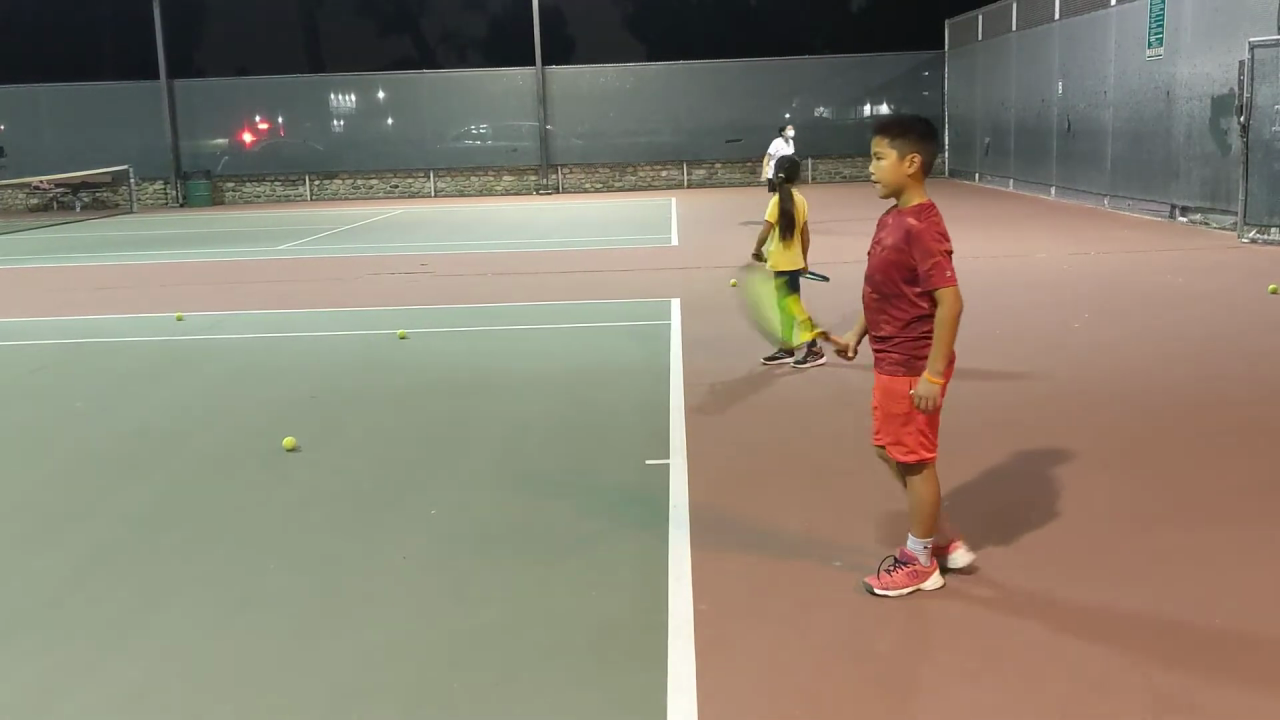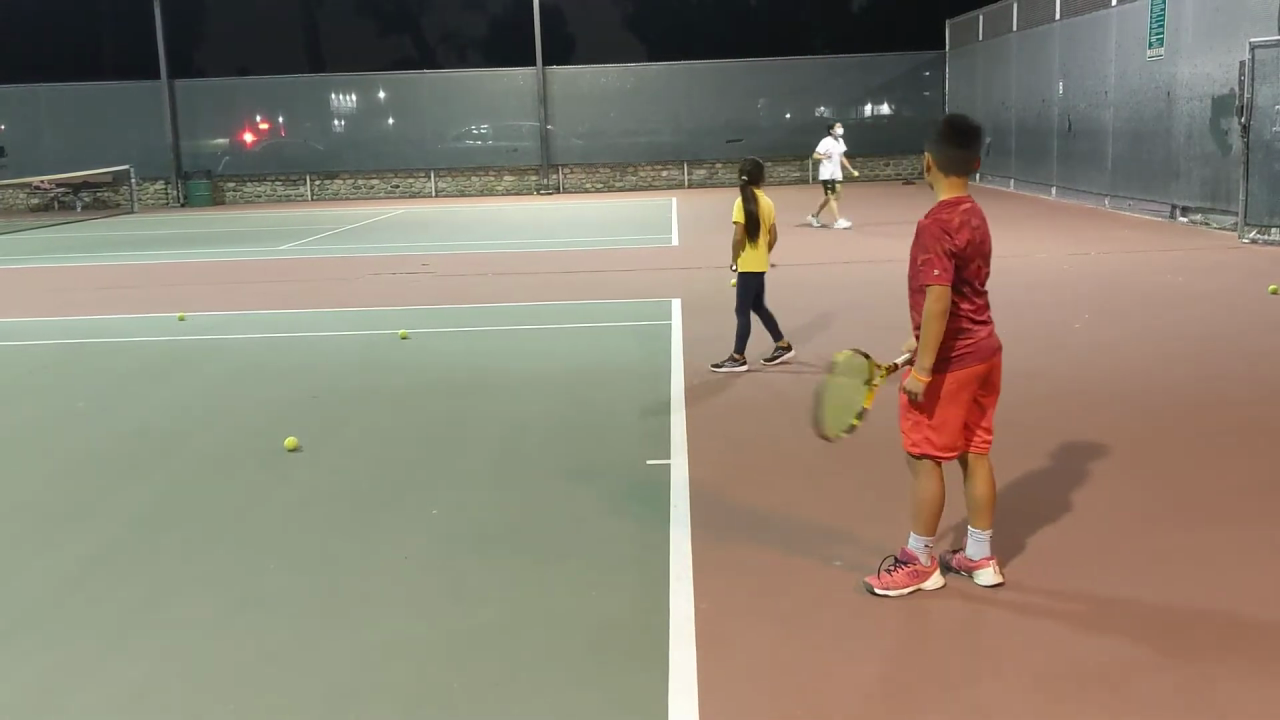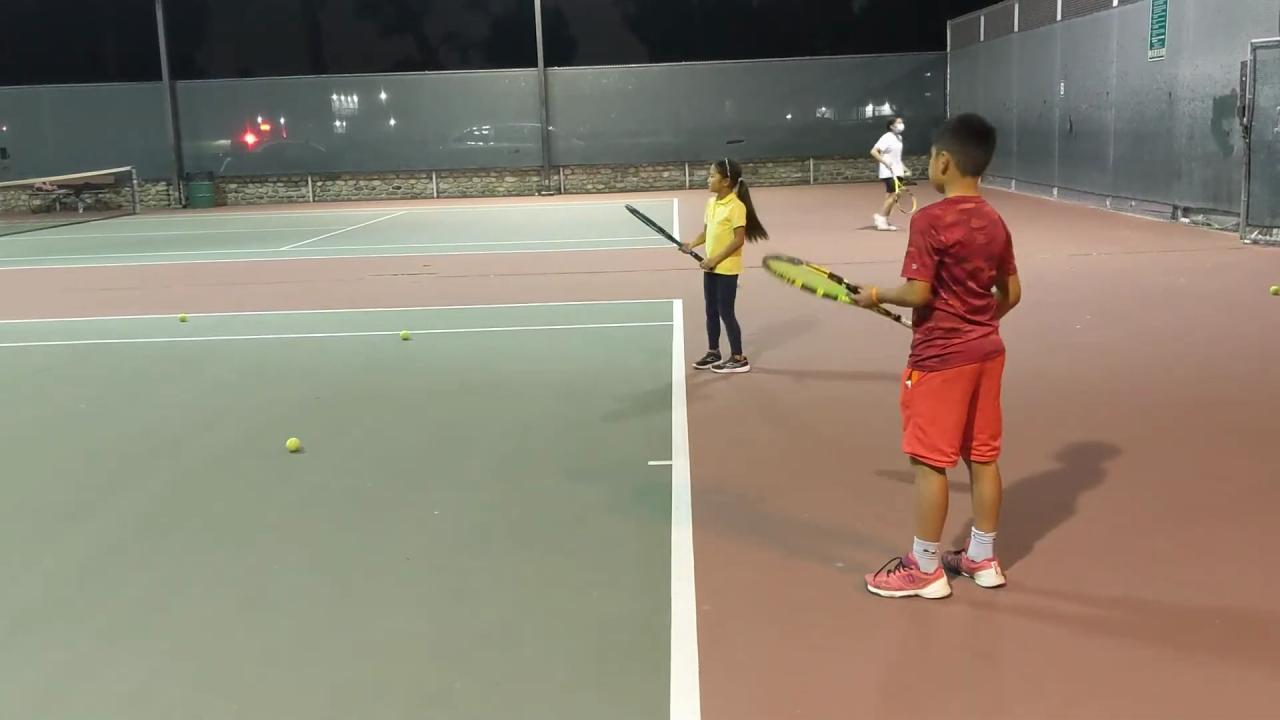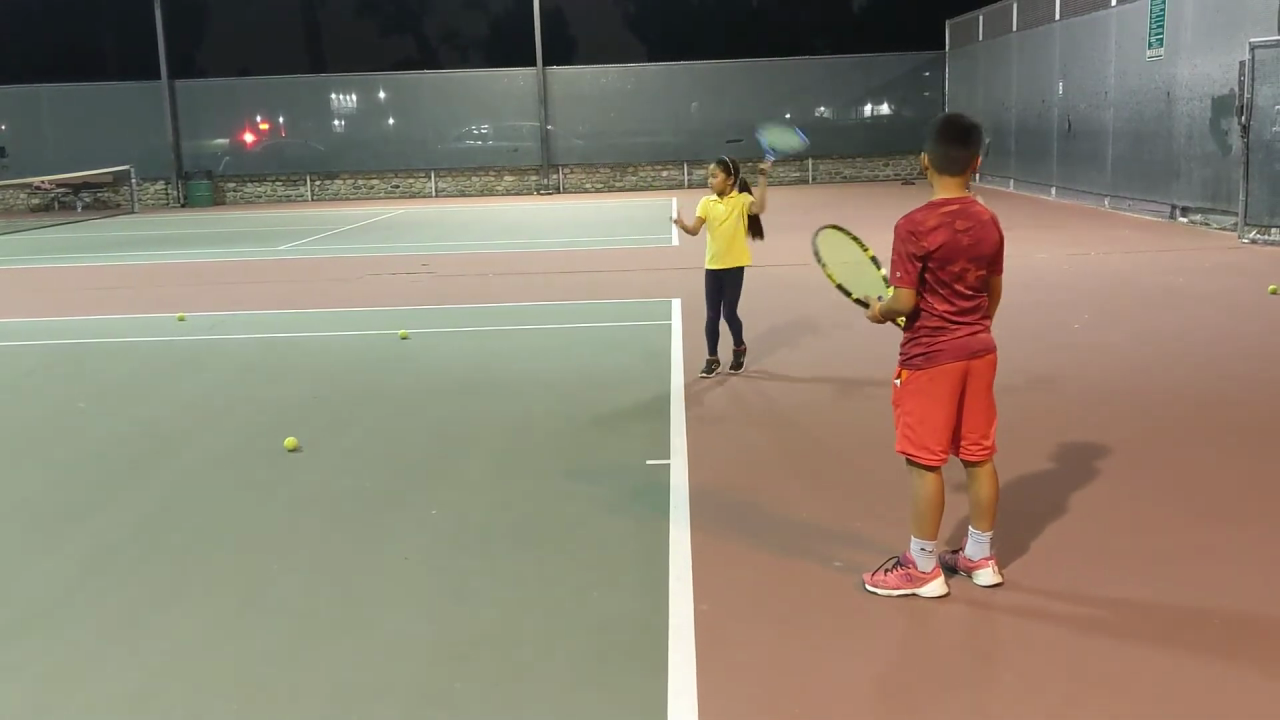
dt=0.7s
person 1, frame 1
left shoulder: (921, 228)
right shoulder: (892, 219)
left elbow: (950, 301)
left wrist: (934, 373)
right wrist: (854, 333)
left hip: (914, 366)
right hip: (894, 363)
left knee: (912, 461)
right knee: (903, 457)
left ankle: (920, 563)
right ankle: (943, 543)
person 1, frame 2
left shoulder: (935, 225)
right shoulder: (975, 217)
left elbow: (938, 300)
left wrist: (921, 369)
left hip: (950, 359)
right hip: (983, 350)
left knee: (927, 457)
right knee: (975, 453)
left ankle: (921, 561)
right ankle: (980, 556)
person 1, frame 3
left shoulder: (930, 220)
right shoulder: (995, 222)
left elbow: (918, 293)
right elbow: (1011, 293)
left wrist: (876, 296)
left hip: (940, 358)
right hip: (987, 352)
left knee: (930, 461)
right knee: (983, 456)
left ankle: (925, 568)
right ankle: (982, 558)
person 1, frame 4
left shoulder: (914, 226)
right shoulder: (989, 222)
left elbow: (906, 302)
right elbow: (994, 292)
left wrist: (879, 311)
left hip: (929, 358)
right hip: (979, 352)
left knee: (925, 460)
right knee: (979, 455)
left ankle: (923, 567)
right ankle: (980, 557)
person 2, frame 1
left shoulder: (778, 201)
right shoulder: (800, 200)
left elbow: (765, 232)
right elbow: (805, 234)
left wrist: (757, 250)
right wrist: (804, 261)
left hip: (784, 263)
right hip: (793, 262)
left knee: (792, 307)
right knee: (786, 305)
left ankle: (815, 350)
right ankle: (786, 349)
person 2, frame 2
left shoulder: (742, 202)
right shoulder: (767, 202)
left elbow: (738, 236)
right elbow: (773, 236)
left wrist: (734, 260)
left hip: (748, 265)
right hip: (759, 263)
left knee: (742, 311)
right knee: (758, 307)
left ankle: (738, 357)
right ankle: (783, 346)
person 2, frame 3
left shoulder: (736, 206)
right shoulder: (711, 203)
left elbow: (738, 240)
left wrist: (715, 260)
right wrist: (691, 245)
left hip: (728, 269)
right hip: (710, 269)
left knee: (726, 313)
right knee: (711, 311)
left ankle: (738, 358)
right ankle: (714, 353)
person 2, frame 4
left shoulder: (742, 200)
right shoulder: (706, 202)
left elbow: (758, 209)
right elbow: (694, 230)
left wrist: (763, 179)
right wrist: (683, 225)
left hip: (735, 265)
right hip: (713, 266)
left knee: (729, 313)
right knee: (712, 315)
left ankle: (739, 348)
right ankle: (712, 358)
